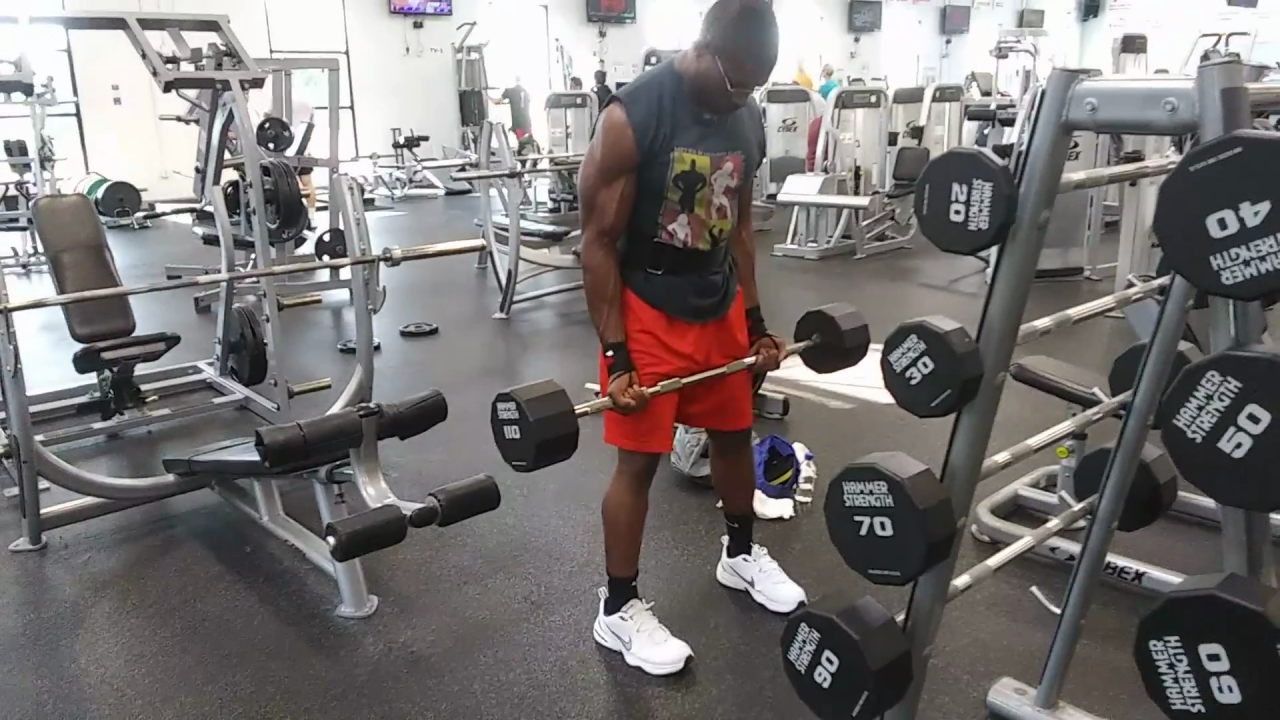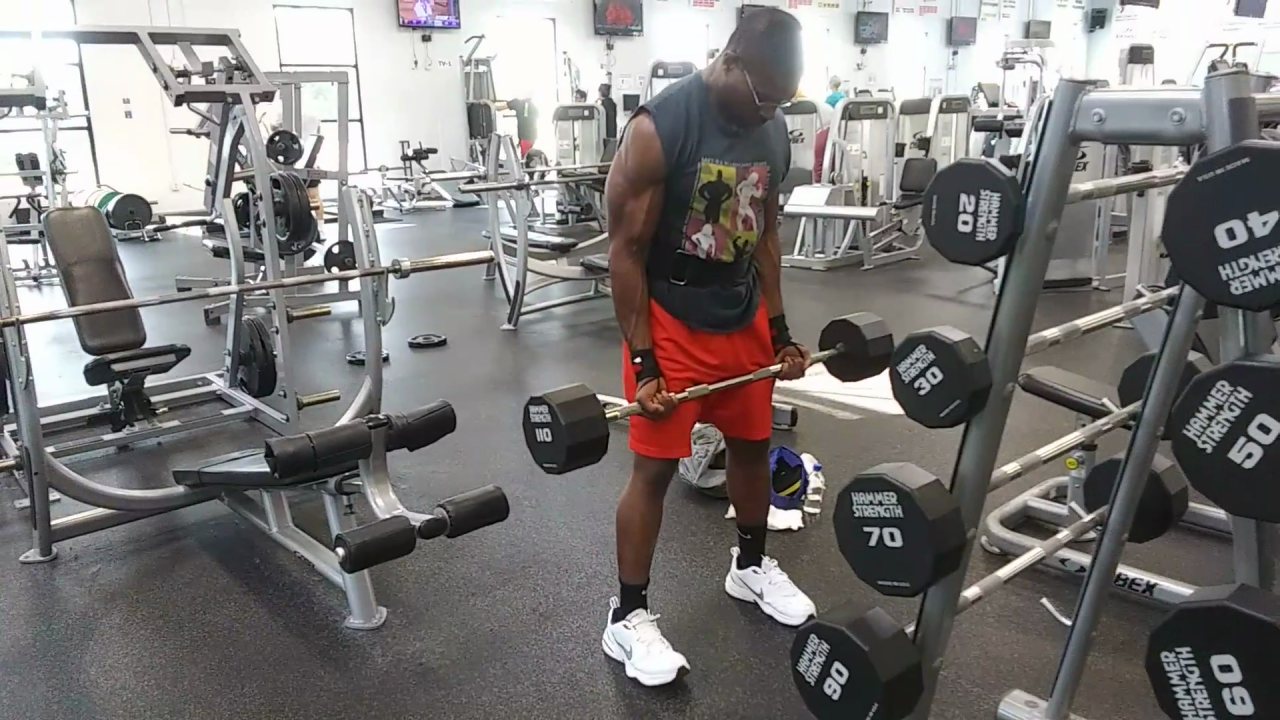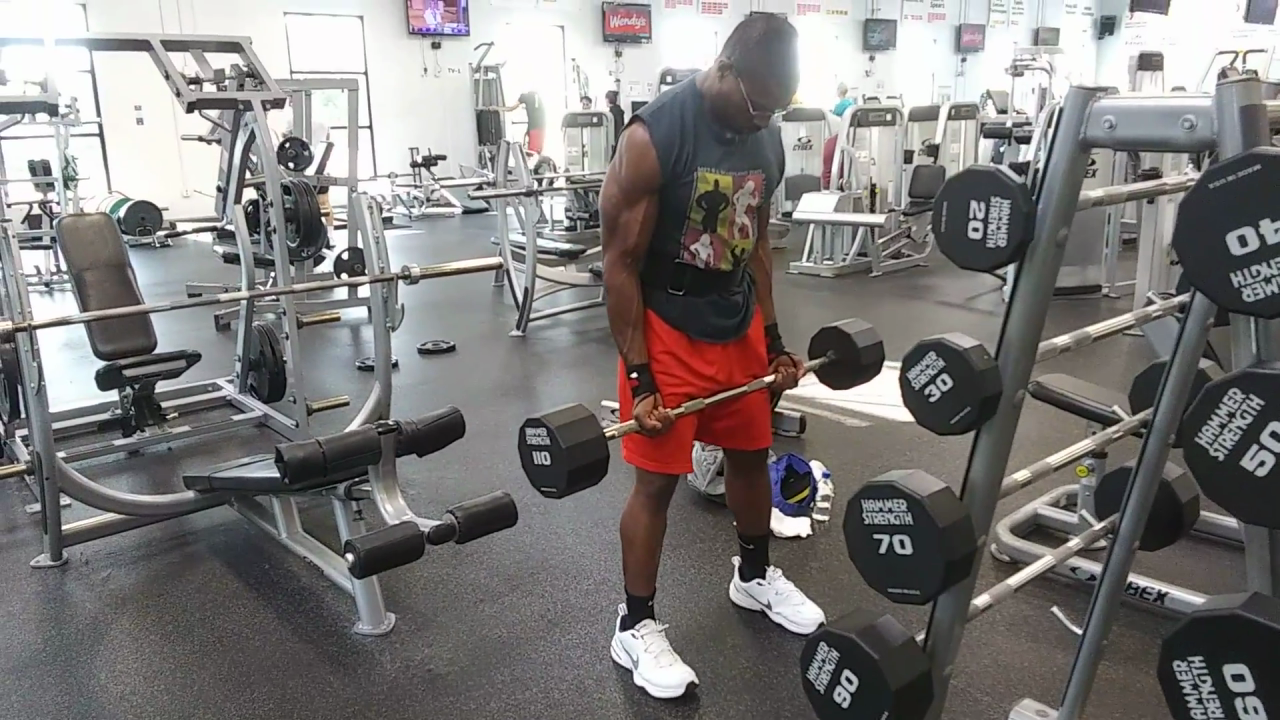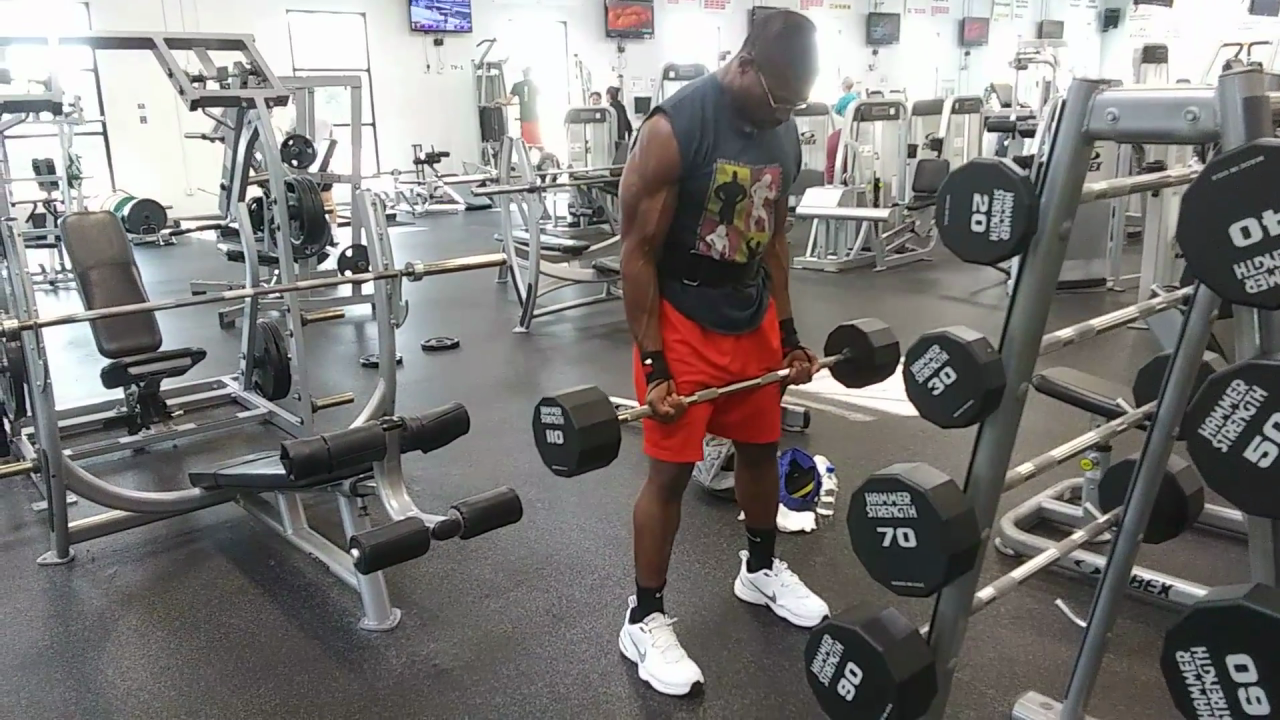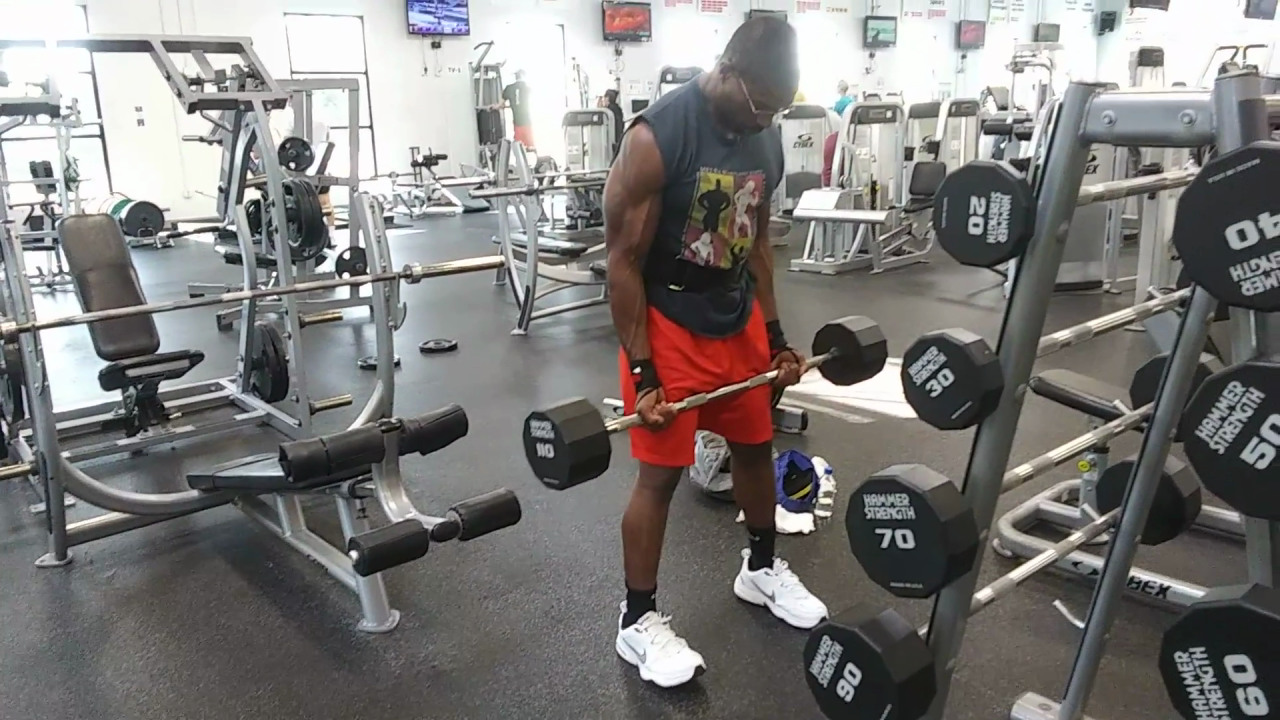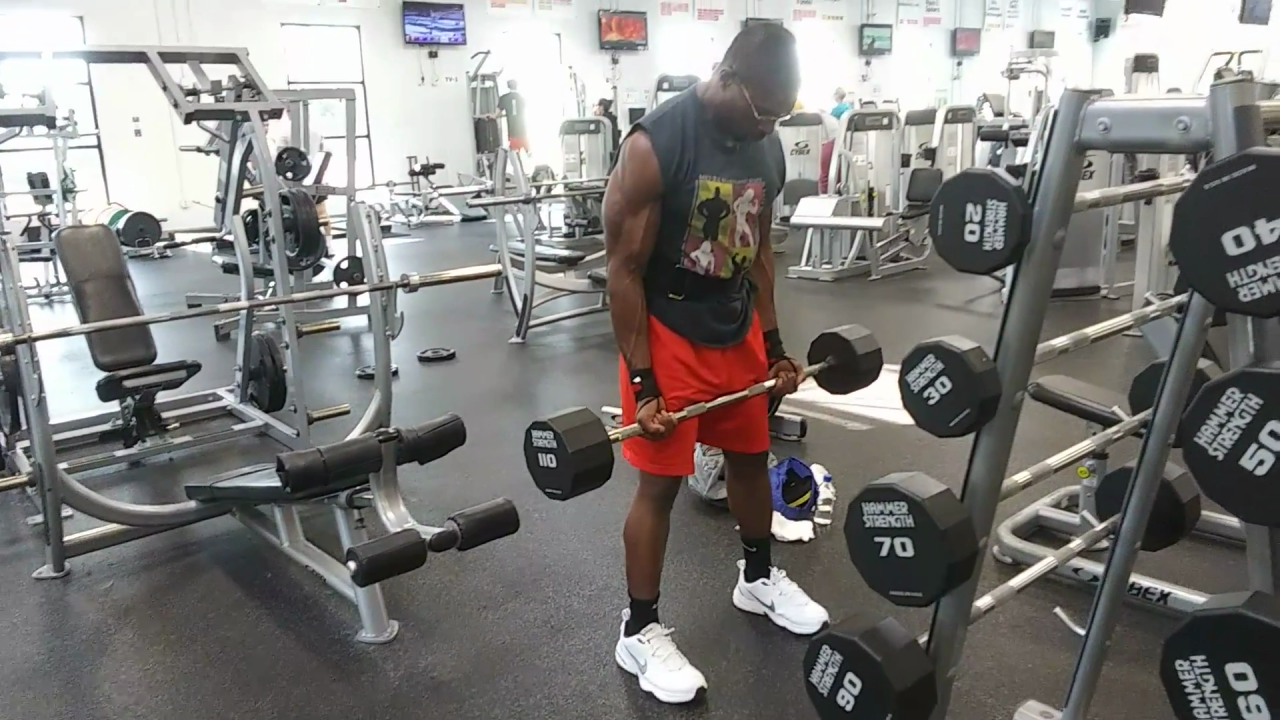
dt=0.5s
person 1, frame 1
left shoulder: (747, 119)
right shoulder: (631, 117)
right elbow: (598, 243)
left wrist: (754, 322)
right wrist: (615, 356)
left hip: (720, 306)
right hip: (647, 310)
left knee: (735, 435)
right knee: (639, 459)
left ankle: (740, 553)
right ankle: (619, 609)
person 1, frame 2
left shoulder: (774, 133)
right shoulder: (658, 128)
right elbow: (626, 251)
left wrist: (780, 331)
right wrist: (644, 362)
left hip: (743, 317)
right hip: (671, 320)
left knee: (753, 444)
right knee: (655, 466)
left ankle: (750, 564)
right ankle: (627, 618)
person 1, frame 3
left shoulder: (766, 139)
right shoulder: (652, 137)
right elbow: (620, 265)
left wrist: (772, 339)
right wrist: (638, 378)
left hip: (739, 324)
right hip: (667, 331)
left knee: (752, 454)
right knee: (657, 480)
left ankle: (755, 575)
right ankle: (635, 626)
person 1, frame 4
left shoulder: (784, 134)
right shoulder: (673, 128)
right elbow: (638, 252)
left wrist: (789, 333)
right wrist: (654, 365)
left hip: (753, 318)
right hip: (682, 321)
left knee: (762, 448)
right knee: (671, 468)
left ankle: (760, 567)
right ankle: (644, 619)
person 1, frame 5
left shoulder: (766, 139)
right shoulder: (655, 138)
right elbow: (624, 263)
left wrist: (774, 336)
right wrist: (641, 373)
left hip: (739, 319)
right hip: (668, 324)
left knee: (756, 447)
right knee: (660, 473)
left ankle: (762, 568)
right ankle: (638, 621)
person 1, frame 6
left shoulder: (766, 147)
right shoulder: (655, 145)
right elbow: (624, 271)
left wrist: (773, 344)
right wrist: (643, 383)
left hip: (737, 328)
right hip: (668, 332)
left knee: (752, 455)
right knee: (660, 480)
left ankle: (758, 576)
right ankle: (640, 631)
